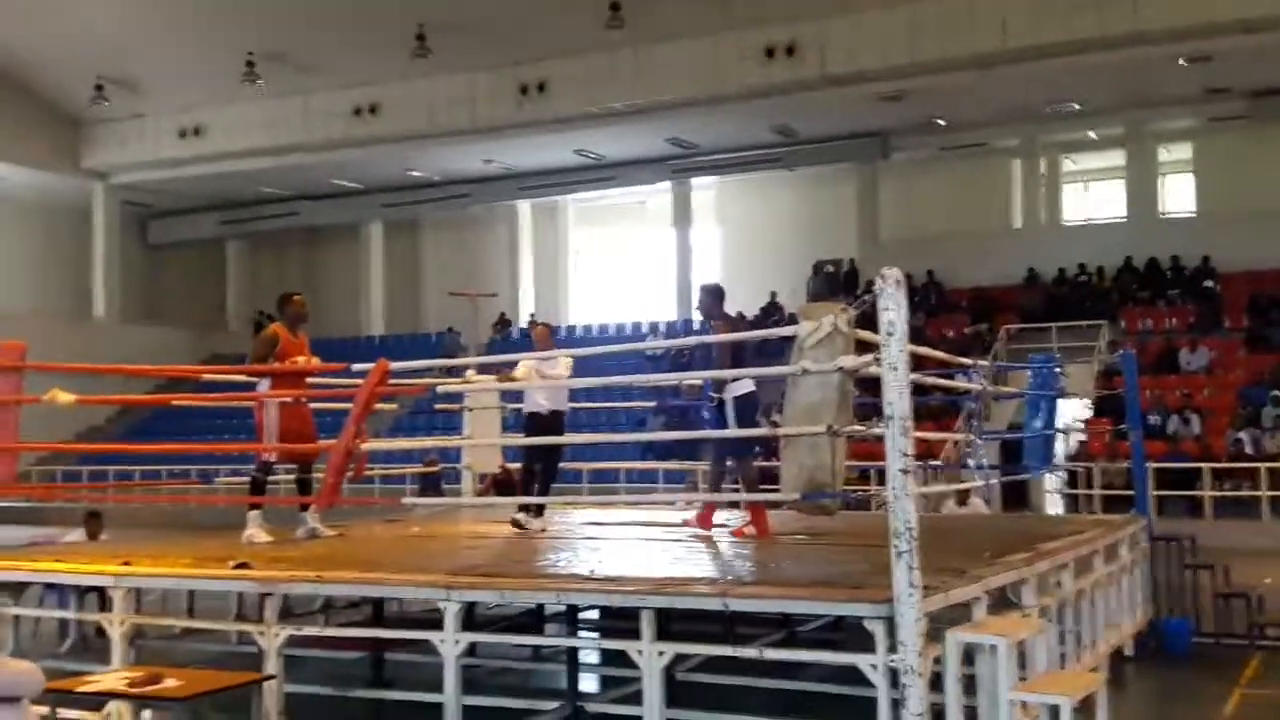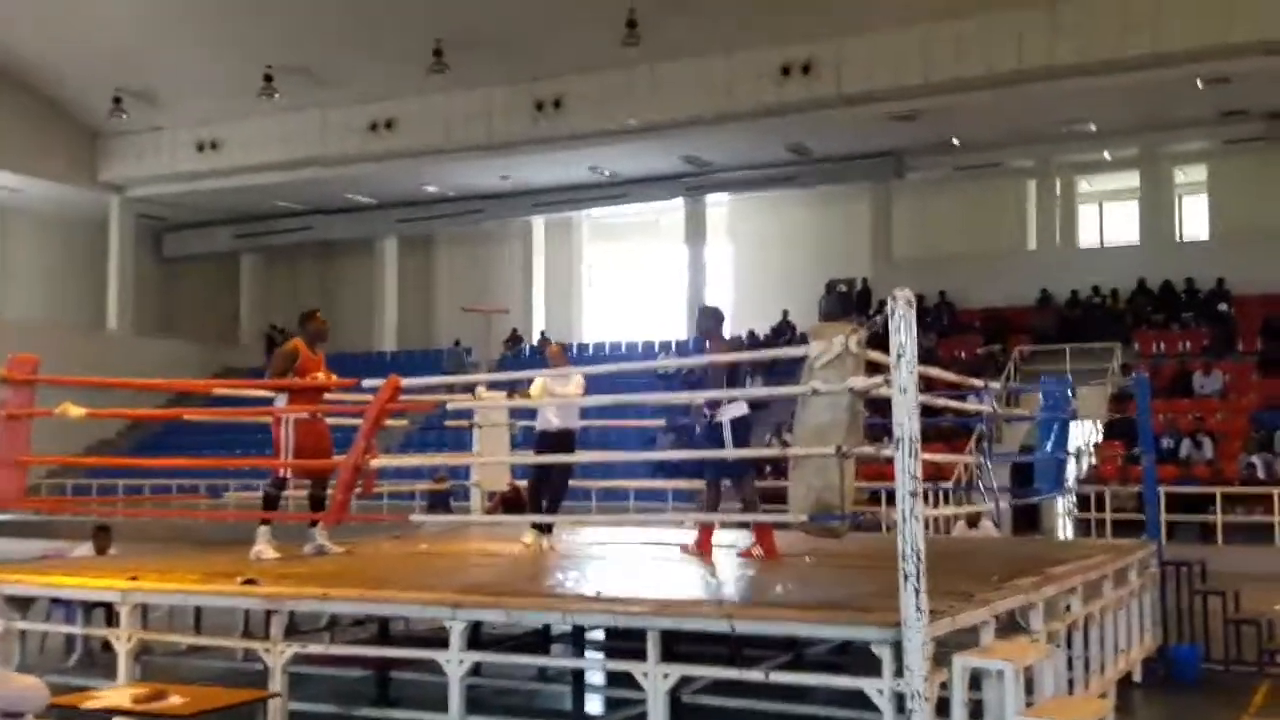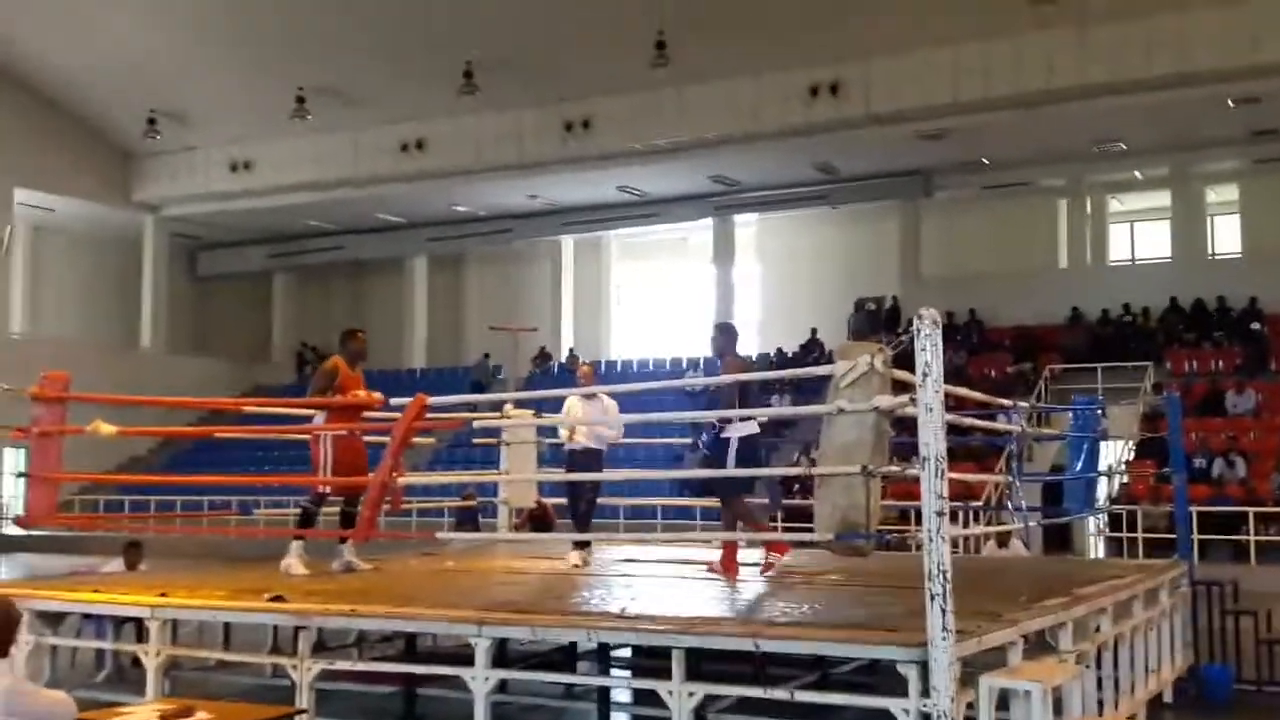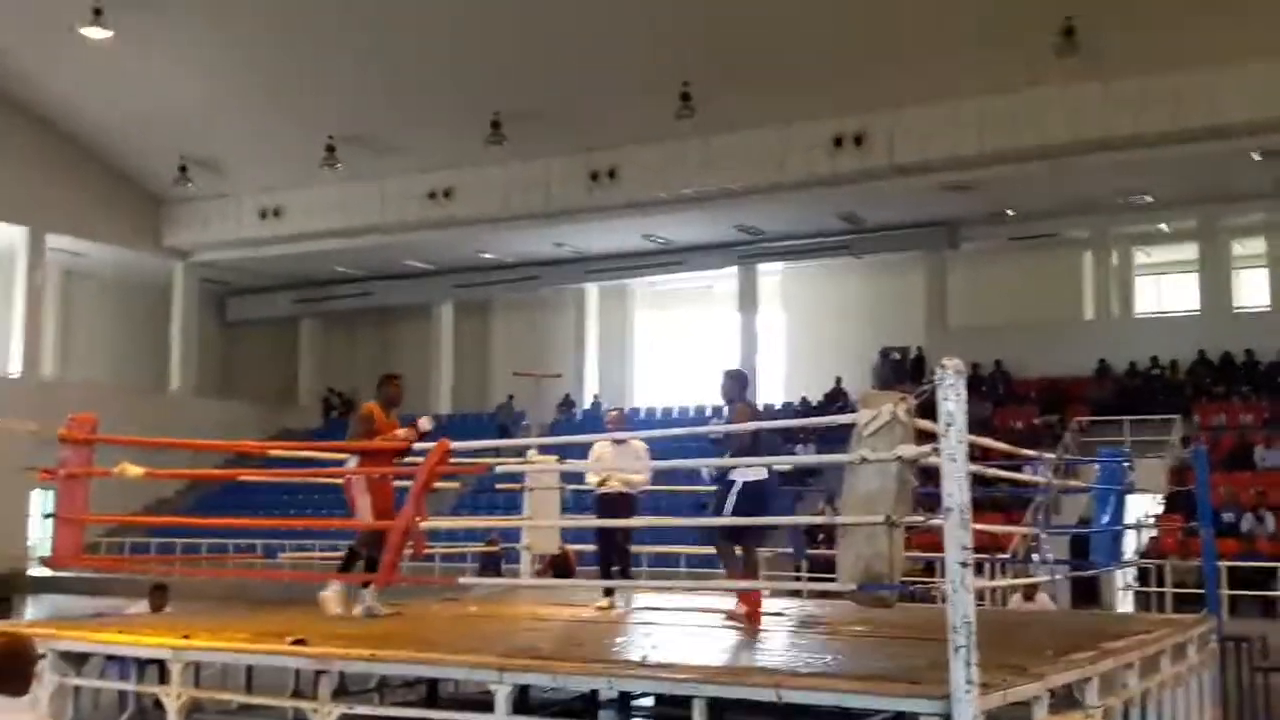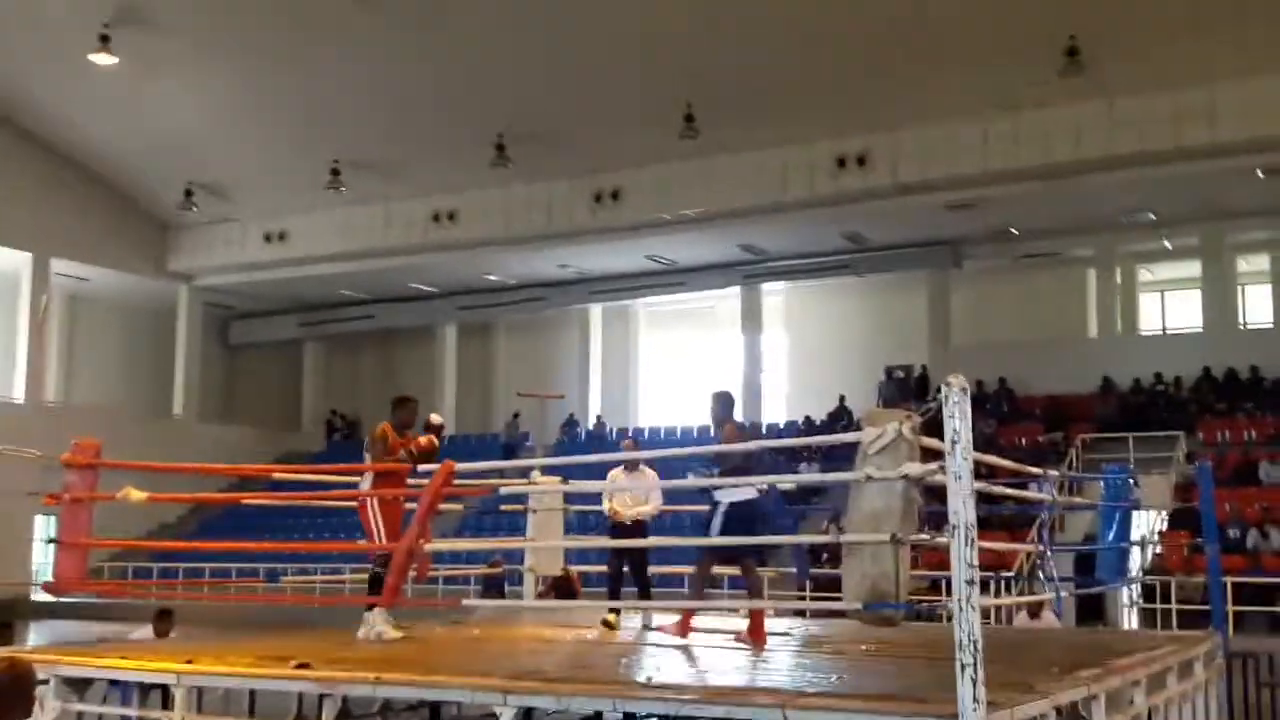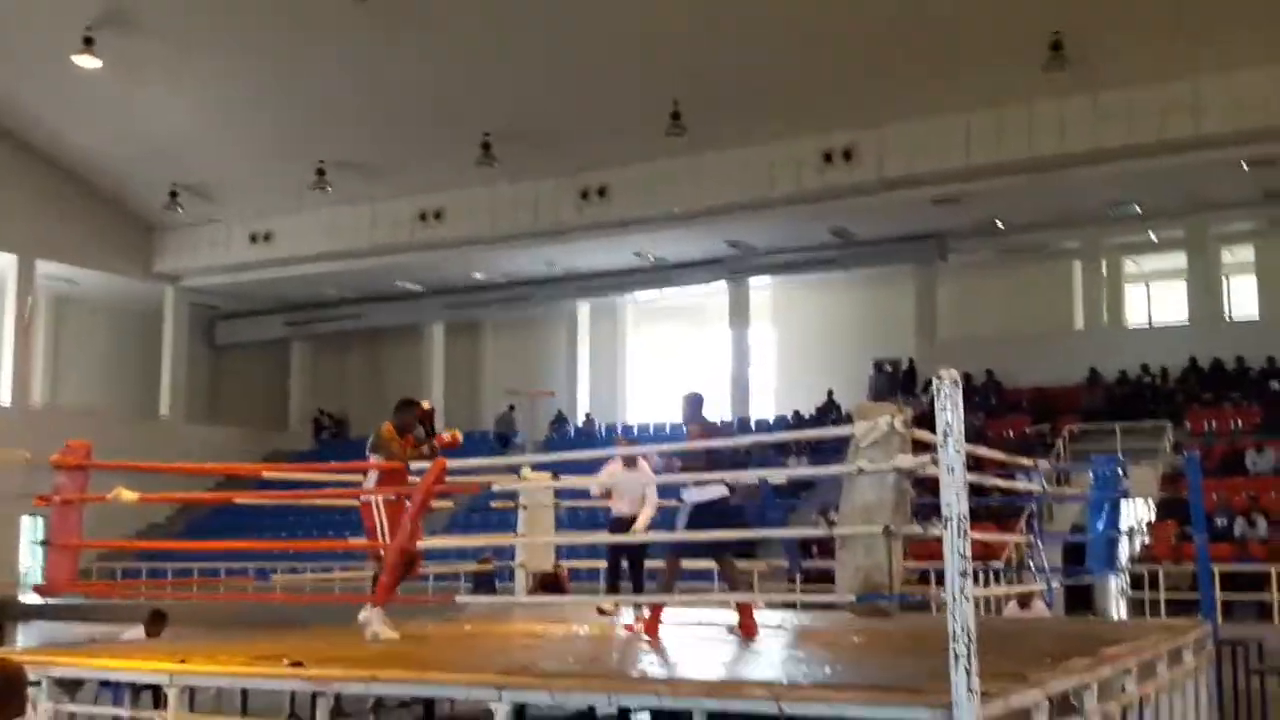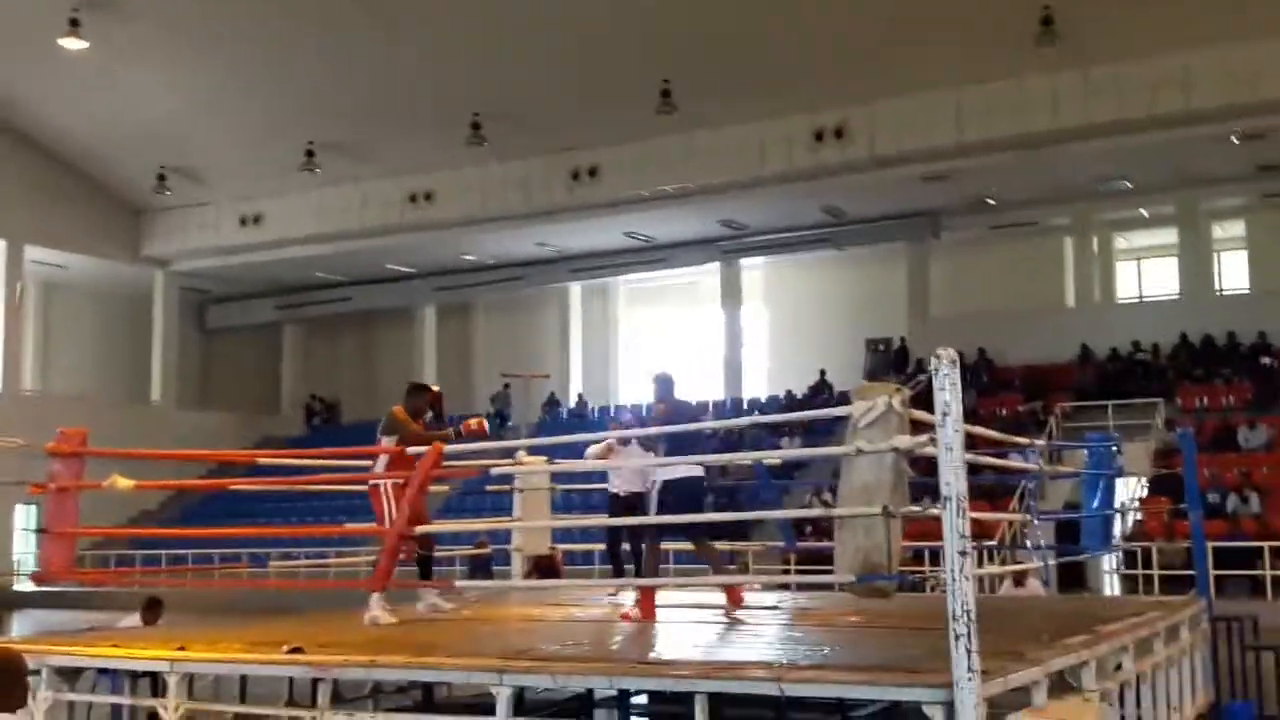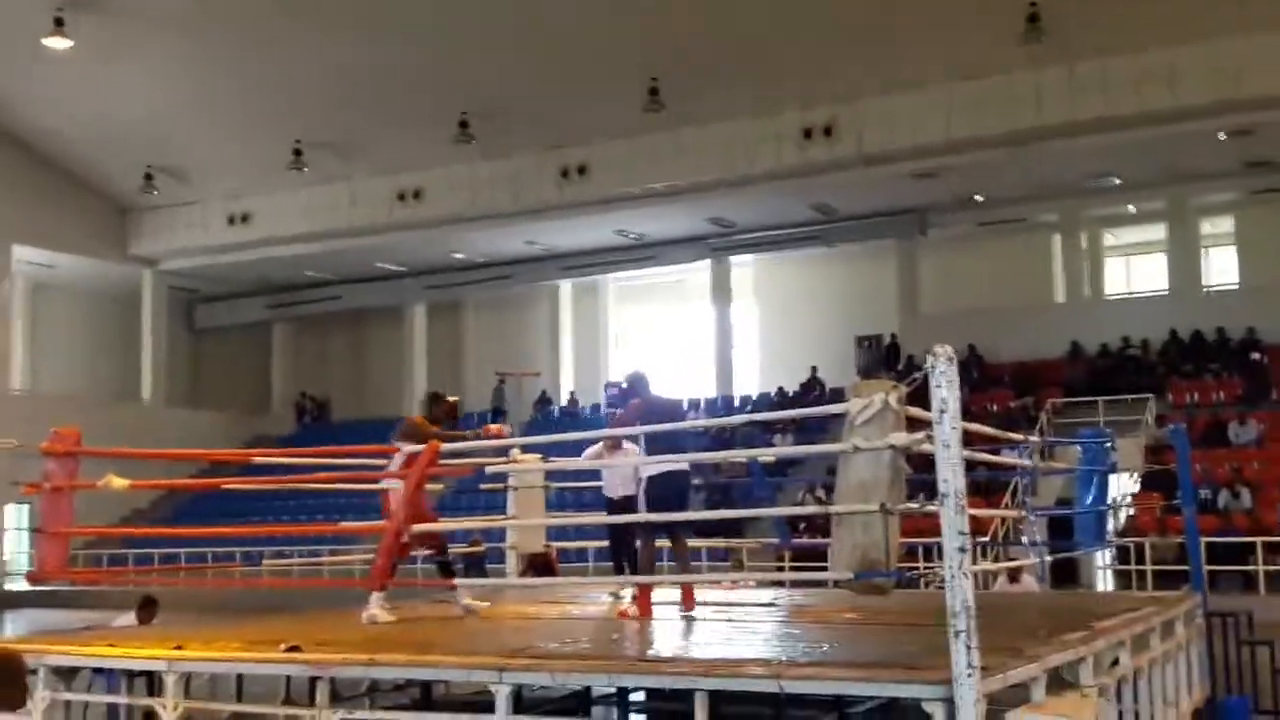
dt=0.2s
person 1, frame 1
left shoulder: (720, 326)
right shoulder: (729, 323)
left elbow: (722, 367)
left wrist: (714, 399)
left hip: (734, 396)
right hip: (739, 394)
left knee: (742, 458)
right knee: (719, 456)
left ankle: (758, 522)
right ankle: (705, 516)
person 1, frame 2
left shoulder: (717, 348)
right shoulder: (721, 347)
left elbow: (719, 387)
left wrist: (707, 416)
left hip: (728, 418)
right hip: (727, 416)
left knee: (740, 481)
right knee: (712, 478)
left ankle: (765, 542)
right ankle: (703, 543)
person 1, frame 3
left shoulder: (731, 363)
right shoulder: (737, 363)
left elbow: (730, 403)
left wrist: (714, 429)
right wrist: (717, 429)
left hip: (736, 437)
right hip: (737, 436)
left knee: (731, 498)
right knee: (727, 497)
left ankle: (775, 546)
right ankle: (727, 562)
person 1, frame 4
left shoulder: (739, 409)
right shoulder: (747, 409)
left elbow: (742, 445)
left wrist: (722, 466)
left hip: (743, 481)
right hip: (755, 480)
left knee: (722, 539)
right knee: (748, 544)
left ankle: (746, 597)
right ankle: (750, 608)
person 1, frame 5
left shoulder: (729, 429)
right shoulder: (737, 429)
left elbow: (735, 464)
left hip: (732, 501)
right hip: (747, 500)
left knee: (705, 560)
right knee: (748, 563)
left ankle: (685, 623)
right ankle: (756, 631)
person 1, frame 6
left shoulder: (695, 430)
right shoulder: (711, 428)
left elbow: (698, 465)
left wrist: (674, 465)
right wrist: (682, 463)
left hip: (701, 500)
right hip: (719, 498)
left knee: (673, 558)
right knee: (724, 559)
left ankle: (652, 622)
right ankle: (747, 623)
person 1, frame 7
left shoulder: (661, 409)
right shoulder: (691, 409)
left hip: (671, 479)
right hip: (694, 476)
left knee: (652, 539)
right knee: (699, 537)
left ankle: (646, 606)
right ankle: (733, 593)
person 1, frame 8
left shoulder: (637, 405)
right shoulder: (673, 404)
left elbow: (616, 431)
left hip: (657, 474)
right hip: (680, 471)
left knee: (647, 536)
right knee: (677, 533)
left ankle: (643, 603)
right ankle: (687, 594)
person 2, frame 1
left shoulder: (303, 337)
right shoulder: (272, 334)
right elbow: (252, 367)
left wrist: (312, 367)
right wrist: (284, 366)
left hip: (298, 401)
right hip: (274, 401)
left knee: (307, 458)
right knee: (268, 459)
left ankle: (309, 520)
right ankle: (254, 523)
person 2, frame 2
left shoulder: (319, 353)
right shoulder: (292, 349)
right elbow: (271, 381)
left wrist: (328, 384)
right wrist: (305, 382)
left hip: (314, 417)
right hip: (292, 417)
left knee: (322, 474)
right knee: (282, 475)
left ankle: (318, 537)
right ankle: (263, 539)
person 2, frame 3
left shoulder: (358, 373)
right shoulder: (331, 367)
right elbow: (313, 399)
right wrist: (346, 399)
left hip: (352, 435)
right hip: (330, 435)
left knee: (353, 492)
right knee: (321, 492)
left ankle: (346, 553)
right ankle: (294, 554)
person 2, frame 4
left shoulder: (393, 418)
right shoulder: (366, 412)
left elbow: (395, 453)
right elbow: (355, 444)
left wrist: (414, 435)
right wrist: (390, 440)
left hip: (383, 480)
right hip: (362, 478)
left knee: (381, 537)
right knee: (367, 533)
left ankle: (367, 599)
right ankle: (334, 589)
person 2, frame 5
left shoulder: (407, 437)
right shoulder: (380, 433)
left elbow: (425, 461)
right elbow: (379, 464)
left wrist: (432, 439)
right wrist: (409, 452)
left hip: (394, 501)
right hip: (375, 500)
left knee: (389, 558)
right knee: (385, 555)
left ankle: (370, 620)
right ankle: (379, 620)
person 2, frame 6
left shoulder: (408, 437)
right shoulder: (383, 434)
left elbow: (425, 453)
right elbow: (401, 459)
left wrist: (428, 425)
right wrist: (432, 447)
left hip: (396, 500)
right hip: (378, 500)
left knee: (410, 557)
right knee: (388, 557)
left ankle: (372, 607)
right ankle: (376, 621)
person 2, frame 7
left shoulder: (417, 421)
right shoulder: (395, 417)
left elbow: (438, 439)
right elbow: (425, 438)
left wrist: (438, 410)
right wrist: (458, 431)
left hip: (404, 485)
right hip: (386, 485)
left knee: (424, 538)
left ankle: (428, 596)
right ankle: (375, 605)
person 2, frame 8
left shoulder: (433, 430)
right shoulder: (413, 425)
left elbow: (451, 443)
right elbow: (443, 438)
right wrist: (479, 434)
left hip: (414, 491)
right hip: (398, 489)
left knee: (438, 542)
right knee: (400, 543)
left ankle: (462, 597)
right ankle: (376, 604)
person 3, frame 1
left shoulder: (564, 361)
right shoulder: (527, 362)
left elbow: (560, 377)
right elbow: (518, 376)
left wrist: (543, 373)
right wrist: (509, 378)
left hip: (554, 417)
right hip: (533, 416)
left knee: (548, 468)
right knee: (529, 465)
left ankle: (537, 514)
right ankle: (523, 512)
person 3, frame 2
left shoulder: (576, 379)
right shoulder: (541, 379)
left elbow: (573, 395)
right elbow: (531, 397)
left wrist: (551, 389)
right wrist: (529, 396)
left hip: (565, 435)
right hip: (544, 434)
left knee: (557, 485)
right knee: (536, 482)
left ankle: (545, 531)
right ankle: (535, 528)
person 3, frame 3
left shoulder: (608, 404)
right shoulder: (570, 402)
left elbow: (617, 433)
right elbow: (562, 428)
left wrist: (596, 430)
right wrist: (567, 434)
left hip: (594, 455)
right hip: (573, 456)
left knee: (586, 499)
right knee: (574, 501)
left ankle: (579, 547)
right ankle: (582, 546)
person 3, frame 4
left shoulder: (638, 447)
right shoulder: (598, 447)
left elbow: (645, 477)
right elbow: (589, 475)
left wrist: (626, 478)
right wrist: (597, 480)
left hip: (625, 500)
right hip: (604, 499)
left knee: (620, 543)
right knee: (604, 547)
right ankle: (608, 594)
person 3, frame 5
left shoulder: (650, 476)
right shoulder: (614, 475)
left elbow: (656, 504)
right elbow: (606, 499)
left wrist: (636, 512)
right wrist: (610, 510)
left hip: (639, 527)
right hip: (618, 527)
left knee: (640, 571)
right knee: (614, 569)
right ankle: (613, 612)
person 3, frame 6
left shoulder: (646, 471)
right shoulder: (612, 467)
left elbow: (651, 501)
right elbow: (595, 488)
left wrist: (641, 524)
right wrist: (602, 490)
left hip: (637, 521)
right hip: (617, 520)
left knee: (636, 564)
right knee: (613, 560)
right ankle: (611, 601)
person 3, frame 7
left shoulder: (641, 448)
right shoulder: (611, 445)
left elbow: (650, 477)
right elbow: (589, 455)
left wrist: (649, 500)
right wrist: (605, 447)
left hip: (636, 498)
right hip: (615, 498)
left knee: (635, 543)
right knee: (612, 541)
right ankle: (619, 577)
person 3, frame 8
left shoulder: (633, 450)
right shoulder: (602, 449)
left elbow: (642, 475)
right elbow: (585, 458)
right wrist: (603, 445)
left hip: (629, 501)
right hip: (610, 501)
left knee: (628, 544)
right knee: (615, 544)
